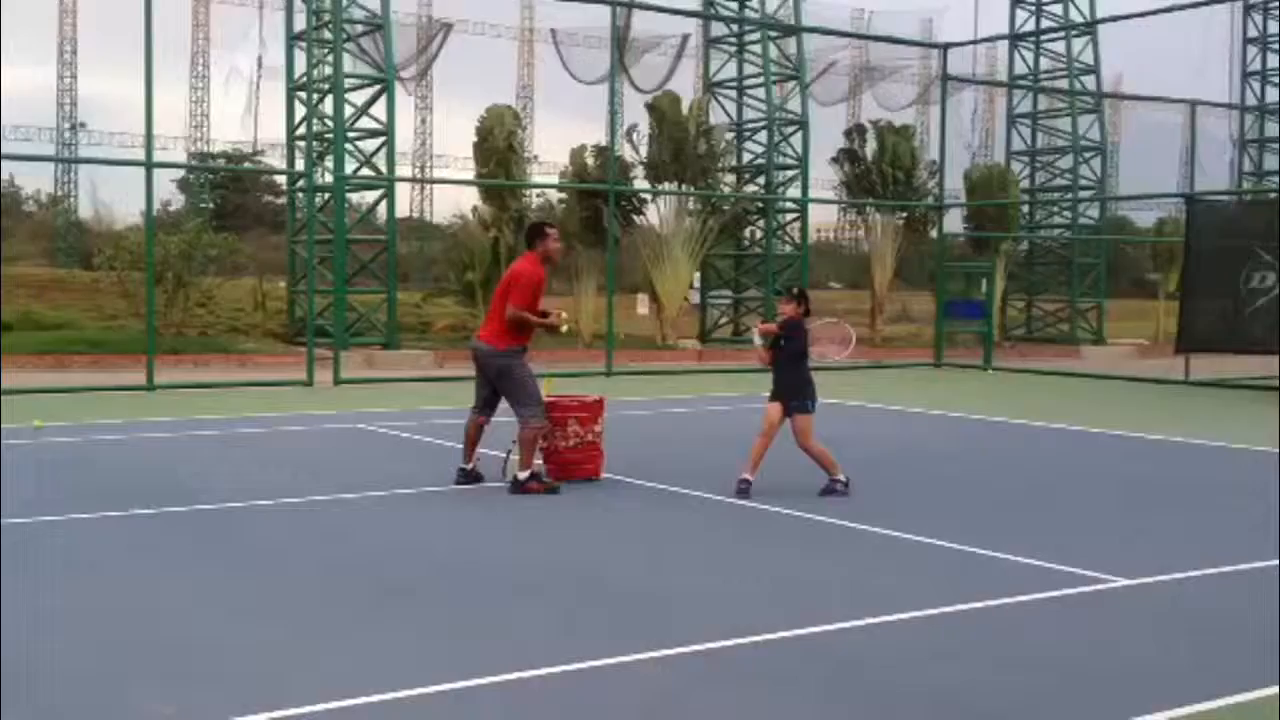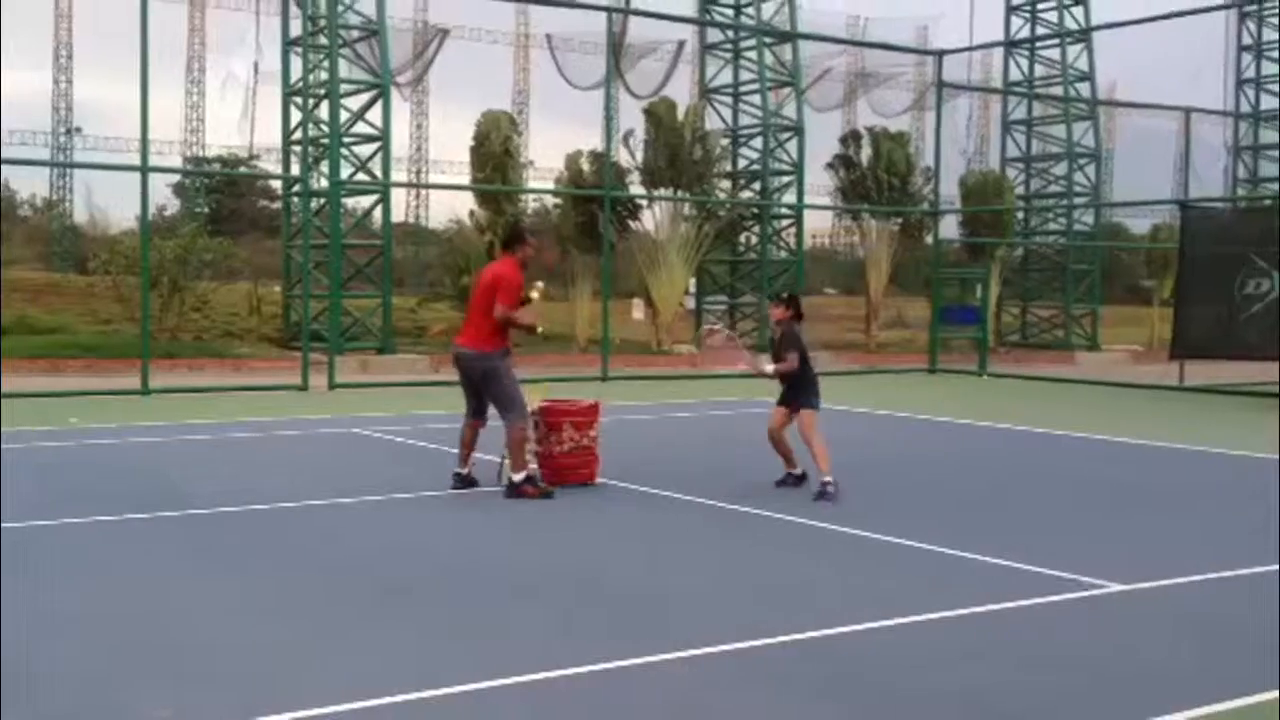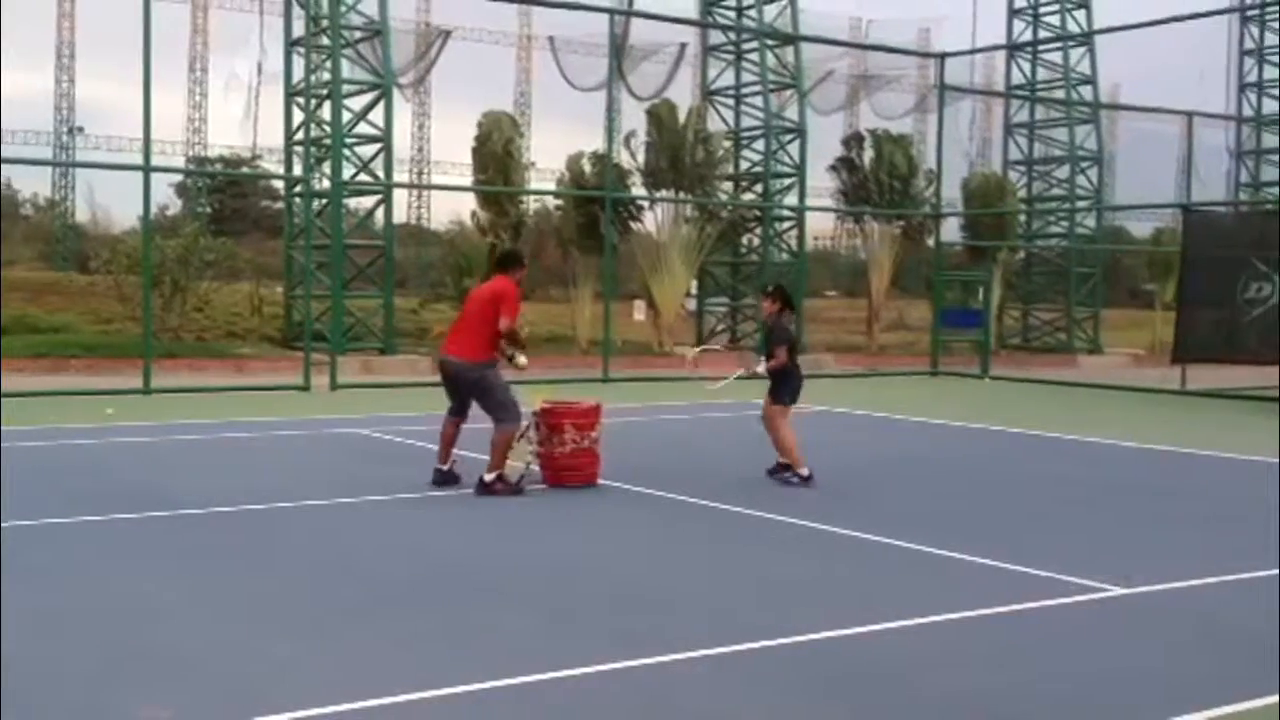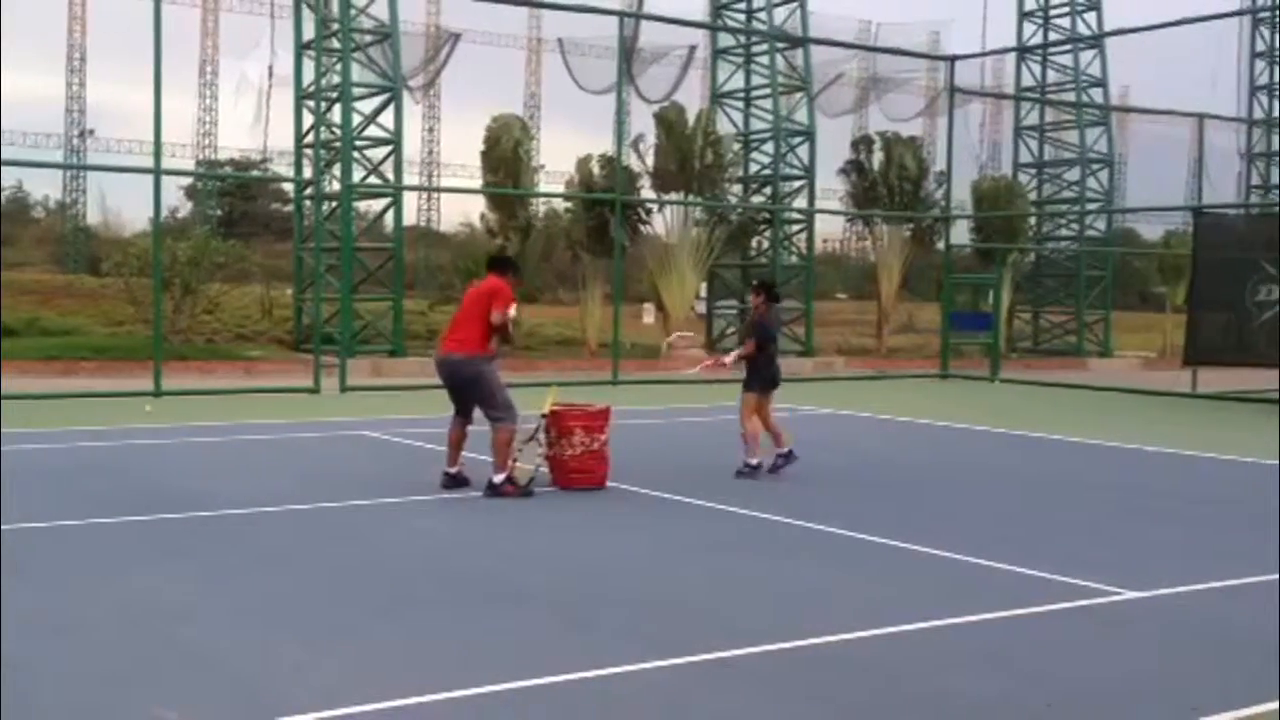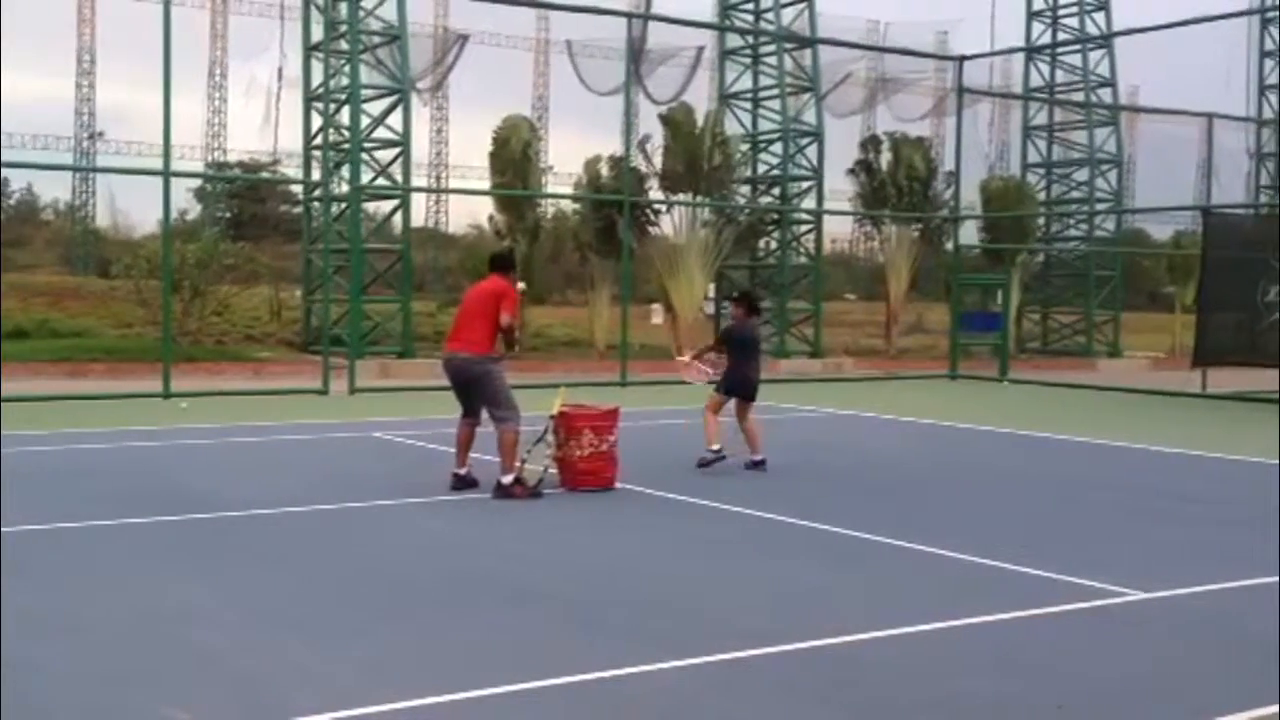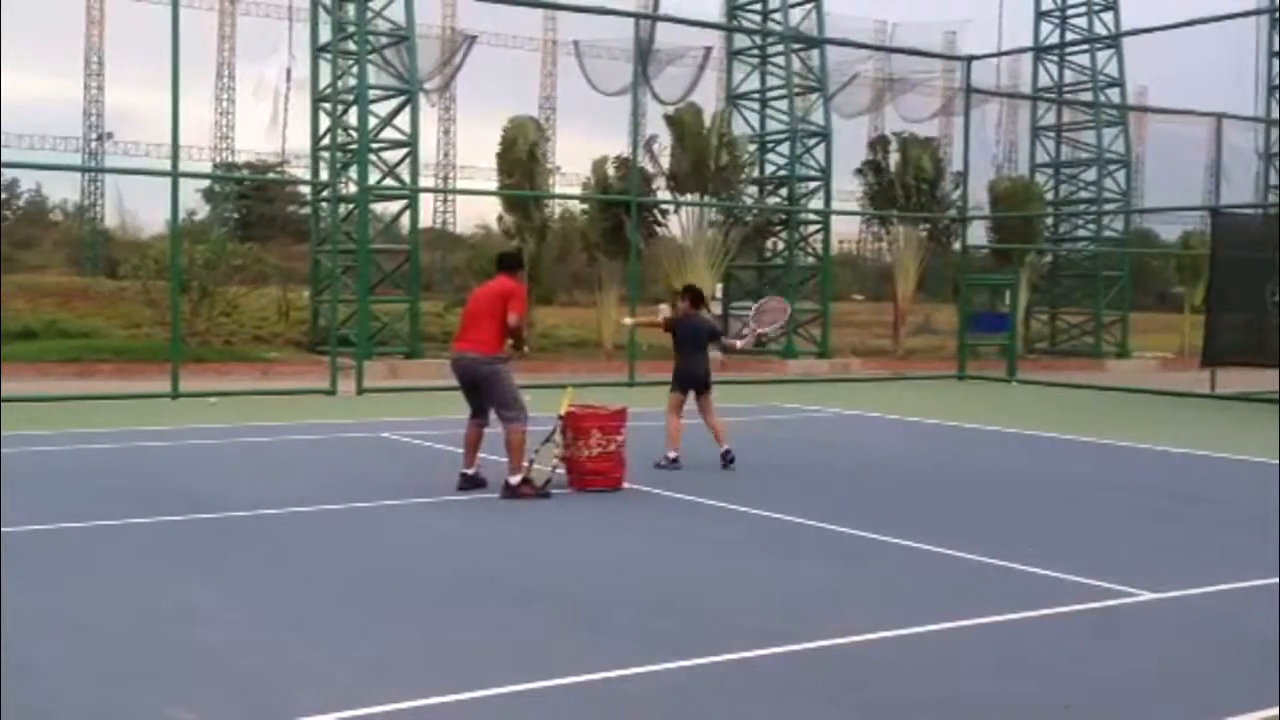
dt=0.4s
person 1, frame 1
left shoulder: (525, 266)
right shoulder: (530, 271)
right elbow: (513, 315)
left wrist: (544, 314)
right wrist: (545, 324)
left hip: (484, 344)
right hip: (504, 351)
left knee: (482, 410)
right knee: (533, 412)
left ankle: (467, 469)
right ankle: (524, 477)
person 1, frame 2
left shoulder: (490, 269)
right shoulder: (511, 274)
right elbow: (500, 315)
left wrist: (520, 302)
right wrist: (524, 324)
left hip: (464, 349)
right hip: (487, 354)
left knee: (474, 414)
right knee: (515, 414)
left ankle: (462, 472)
right ankle: (520, 480)
person 1, frame 3
left shoulder: (481, 289)
right shoulder: (510, 290)
right elbow: (506, 328)
left wrist: (506, 351)
right wrist: (519, 341)
left hip: (447, 358)
right hip: (475, 364)
left knee: (456, 413)
right knee: (509, 417)
left ankle: (443, 469)
right ankle: (491, 479)
person 1, frame 4
left shoulder: (476, 287)
right shoulder: (502, 287)
right elbow: (497, 320)
left wrist: (506, 316)
right wrist: (507, 337)
left hip: (445, 356)
right hip: (471, 359)
left knee: (462, 414)
right knee: (505, 416)
left ankle: (451, 472)
right ankle: (500, 480)
person 1, frame 5
left shoulder: (474, 289)
right shoulder: (507, 288)
right elbow: (505, 322)
right wrist: (512, 342)
left hip: (452, 356)
right hip: (478, 358)
left knee: (469, 414)
right knee: (507, 417)
left ankle: (460, 473)
right ankle: (507, 481)
person 1, frame 6
left shoulder: (480, 289)
right shoulder: (515, 288)
right elbow: (513, 322)
right wrist: (519, 342)
left hip: (459, 355)
right hip: (486, 358)
left knee: (478, 414)
right knee: (515, 416)
left ankle: (468, 473)
right ankle: (515, 482)
person 2, frame 1
left shoulder: (795, 326)
right shoulder: (783, 328)
left elbow: (762, 329)
right elbow: (766, 359)
left wrist: (759, 335)
right wrist: (761, 344)
left hip: (800, 391)
right hip: (781, 389)
left knee: (805, 442)
right knee: (766, 431)
left ankle: (839, 479)
right ankle: (747, 478)
person 2, frame 2
left shoulder: (789, 335)
right shoulder: (777, 335)
left elbow: (793, 365)
left wrist: (771, 369)
right wrist: (770, 369)
left hip: (805, 390)
right hip: (790, 391)
left knee: (809, 436)
right knee: (773, 430)
left ankle: (828, 483)
right ankle: (795, 472)
person 2, frame 3
left shoulder: (777, 328)
right shoulder: (774, 324)
left elbow: (781, 359)
left wrist: (764, 369)
right wrist: (764, 361)
left hip: (786, 381)
right hip: (783, 380)
left knee: (781, 427)
right knee: (767, 418)
left ankle: (803, 472)
right ankle: (785, 461)
person 2, frame 4
left shoulder: (757, 320)
right shoulder: (770, 316)
left elbow: (751, 349)
left wrist: (731, 358)
right wrist: (737, 353)
left hip: (758, 373)
right hip: (770, 371)
left knee: (746, 416)
right knee: (763, 414)
left ankle: (752, 462)
right ankle: (784, 451)
person 2, frame 5
left shoulder: (733, 330)
right shoulder: (754, 329)
left elbow: (712, 347)
left wrist: (693, 356)
left hip: (734, 377)
right hip: (752, 379)
left knee: (710, 411)
right knee: (744, 417)
left ankle: (714, 449)
right ankle: (757, 458)
person 2, frame 6
left shoulder: (679, 321)
right shoulder: (707, 324)
left elbow: (654, 322)
right elbow: (724, 344)
left wrist: (632, 321)
right wrist: (738, 345)
left hip: (683, 372)
right hip: (703, 372)
left knee: (674, 414)
right knee: (709, 415)
left ankle: (672, 456)
right ankle: (725, 449)
